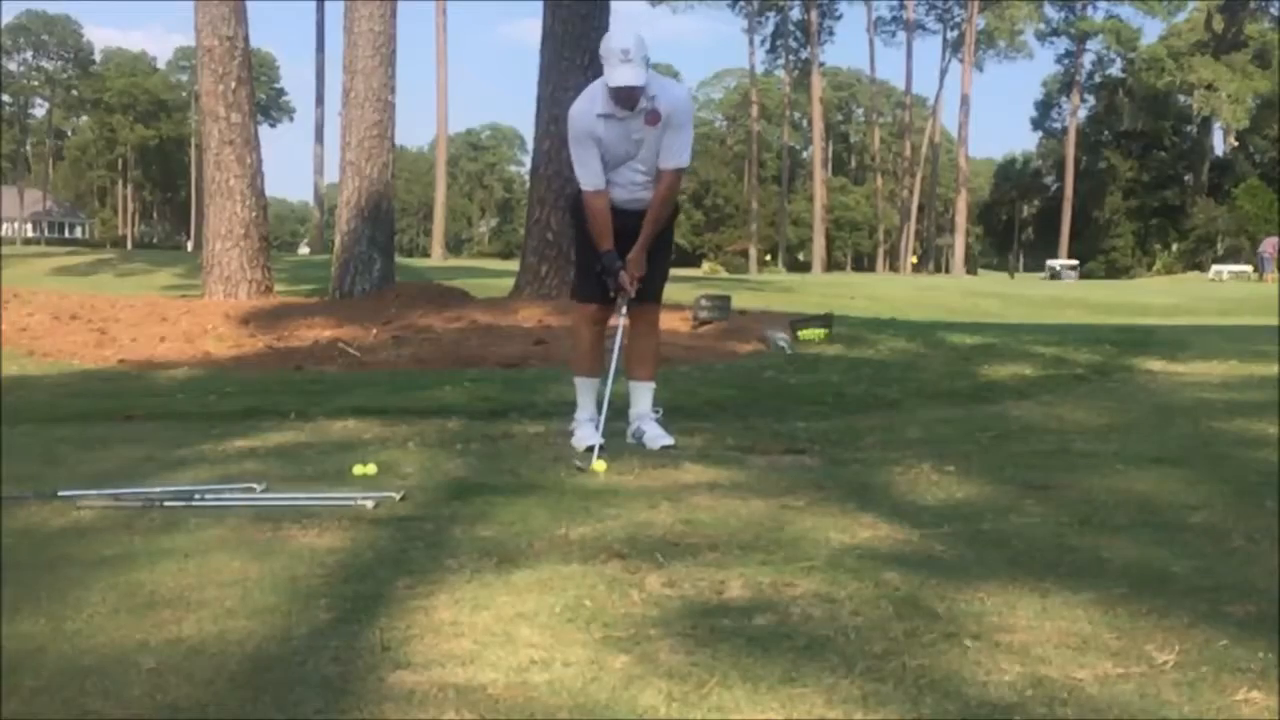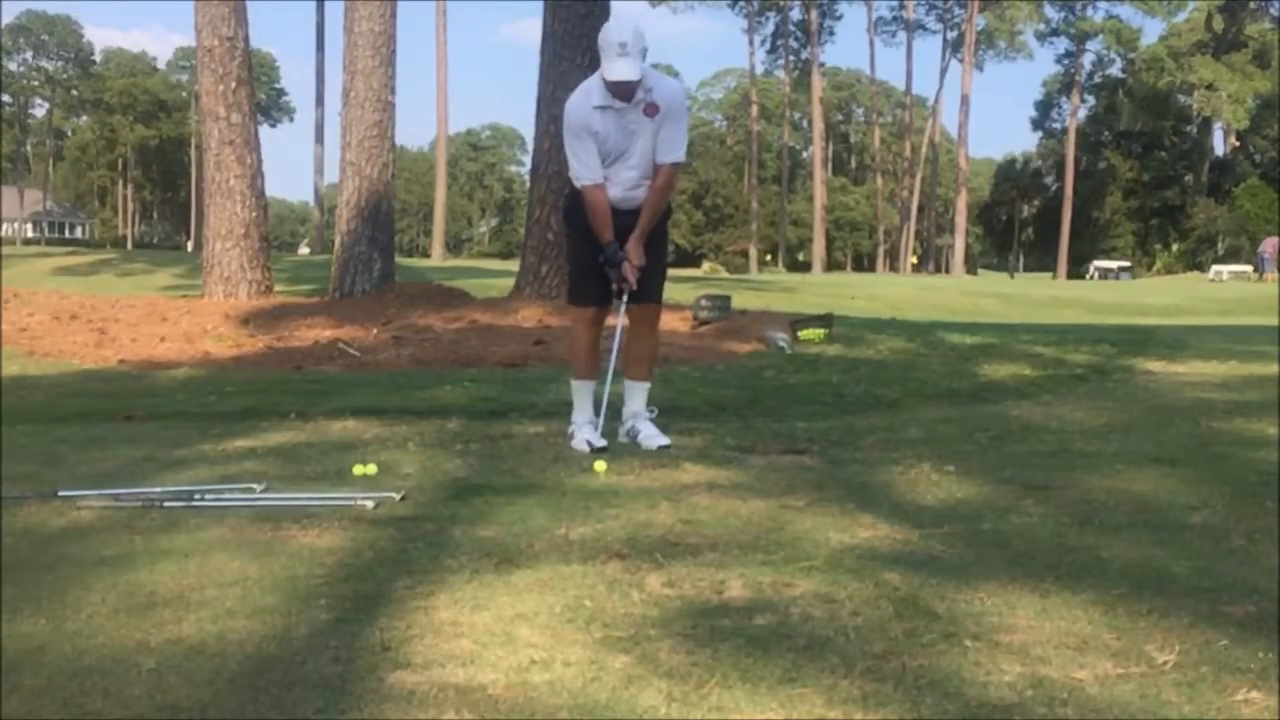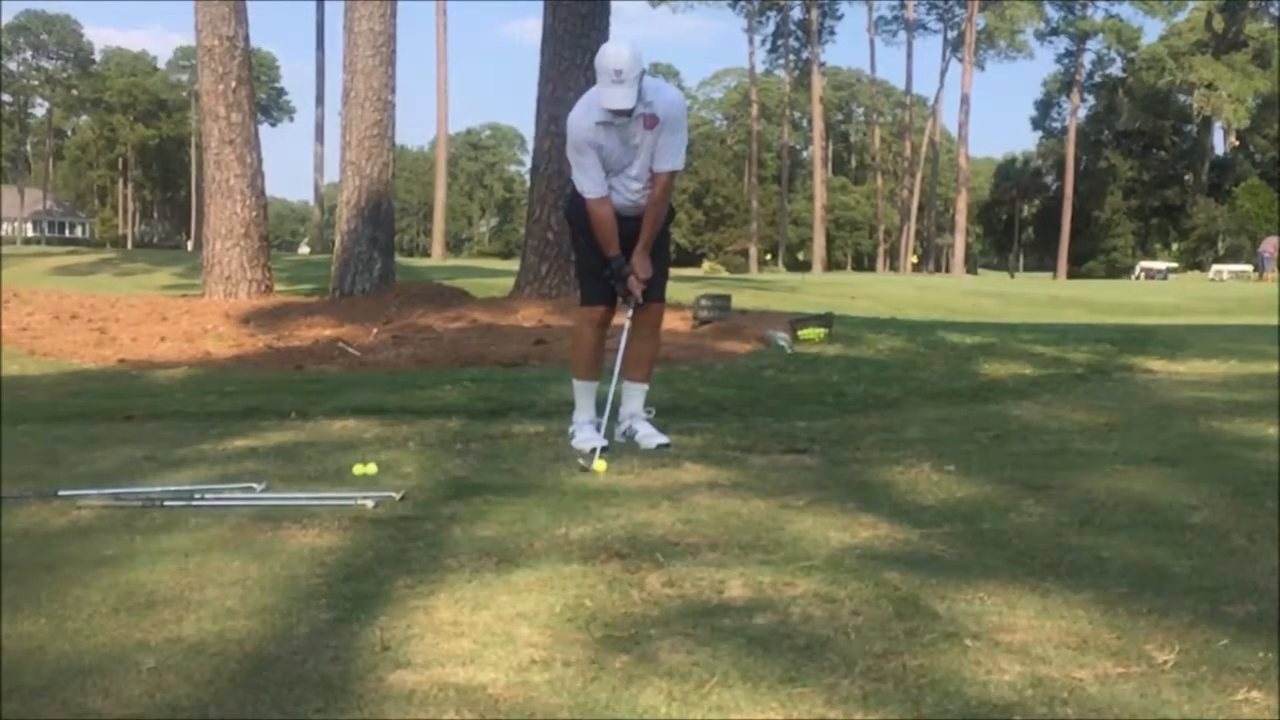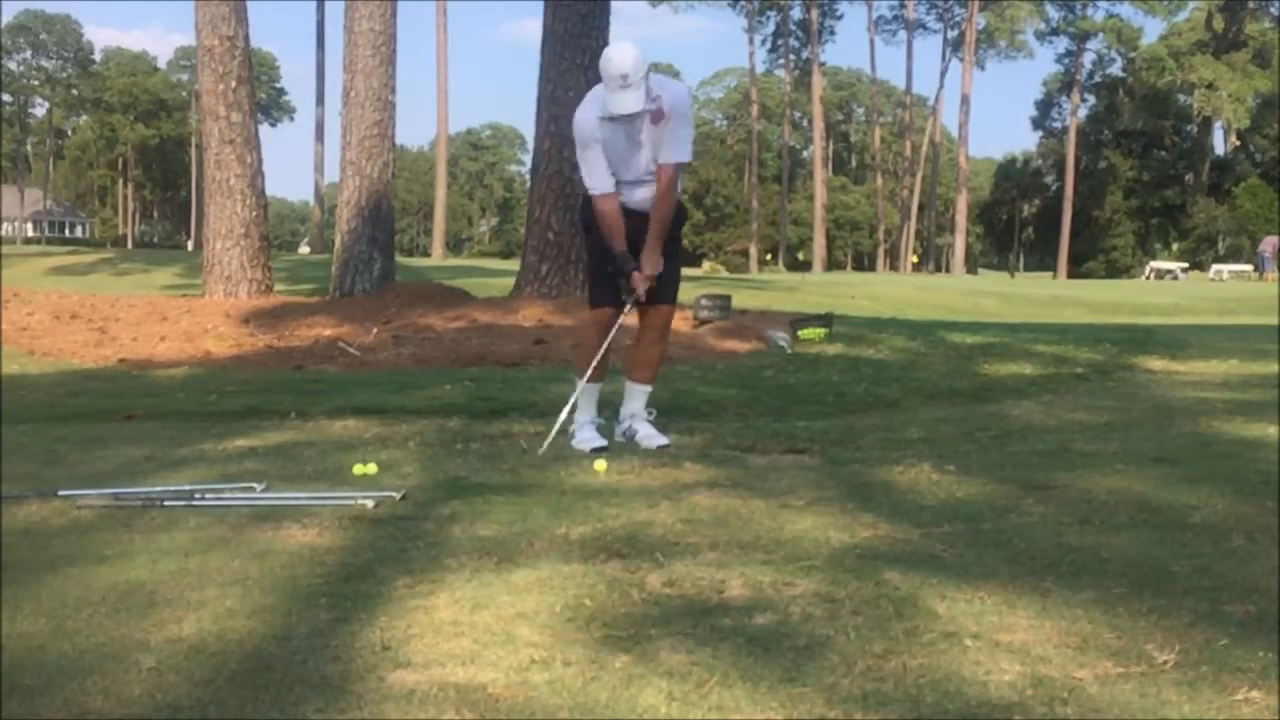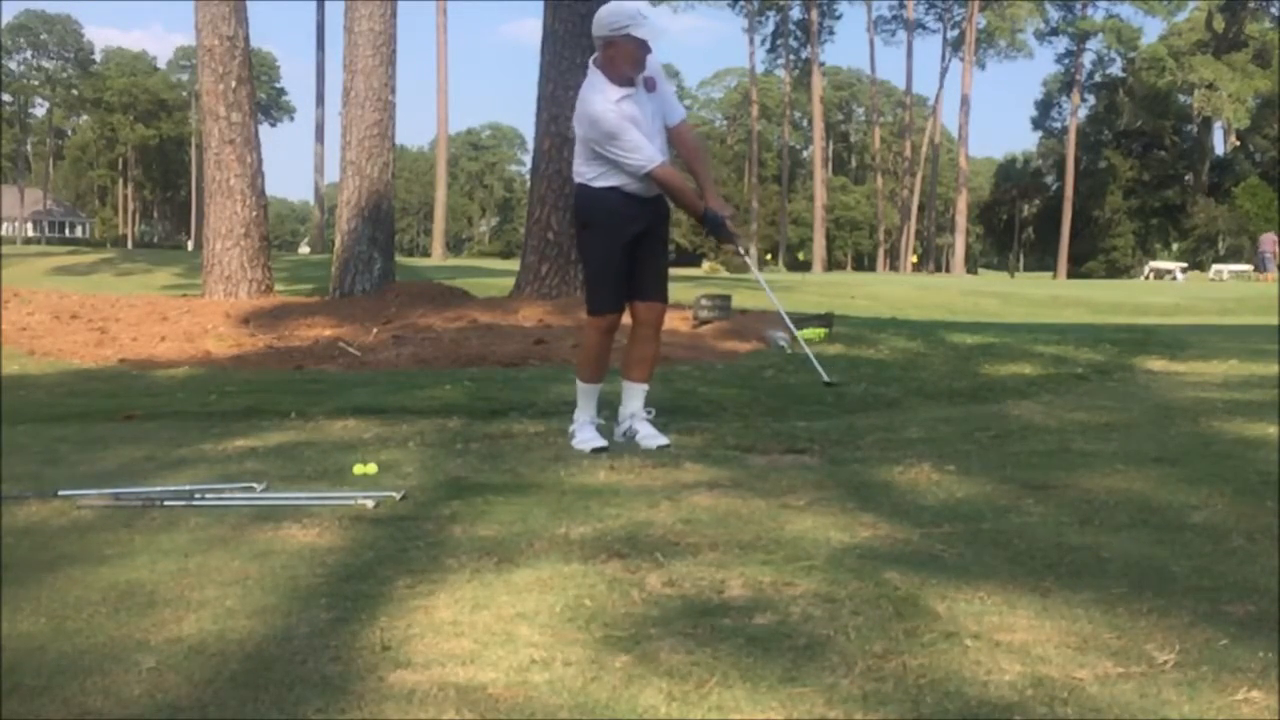
dt=1s
person 1, frame 1
left shoulder: (674, 99)
right shoulder: (583, 113)
left elbow: (669, 180)
right elbow: (594, 192)
left wrist: (640, 251)
right wrist: (610, 261)
left hip: (652, 215)
right hip: (600, 215)
left knee: (646, 314)
right knee: (591, 313)
left ankle: (642, 417)
right ankle: (585, 417)
person 1, frame 2
left shoulder: (670, 94)
right shoulder: (580, 105)
left elbow: (666, 172)
right elbow: (592, 185)
left wrist: (638, 240)
right wrist: (612, 253)
left hip: (648, 213)
right hip: (593, 214)
left knee: (646, 314)
right knee: (589, 314)
left ankle: (636, 416)
right ankle: (583, 419)
person 1, frame 3
left shoulder: (669, 103)
right shoulder: (582, 121)
left elbow: (662, 182)
right elbow: (597, 200)
left wrist: (642, 253)
right wrist: (618, 265)
left hip: (650, 214)
right hip: (595, 216)
left knee: (651, 312)
right knee: (595, 313)
left ankle: (631, 416)
right ankle: (583, 419)
person 1, frame 4
left shoulder: (674, 98)
right shoulder: (589, 117)
left elbow: (667, 181)
right elbow: (604, 196)
left wrist: (650, 254)
right wrist: (622, 261)
left hip: (661, 215)
right hip: (610, 214)
left knee: (659, 314)
right knee: (603, 313)
left ankle: (633, 416)
right ankle: (584, 418)
person 1, frame 5
left shoulder: (650, 73)
right shoulder: (600, 107)
left elbow: (681, 134)
right elbow: (659, 172)
left wrist: (711, 195)
right wrist: (704, 216)
left hip: (650, 206)
right hip: (606, 209)
left knee: (651, 314)
right knee: (605, 317)
left ankle: (633, 416)
right ankle: (584, 420)
